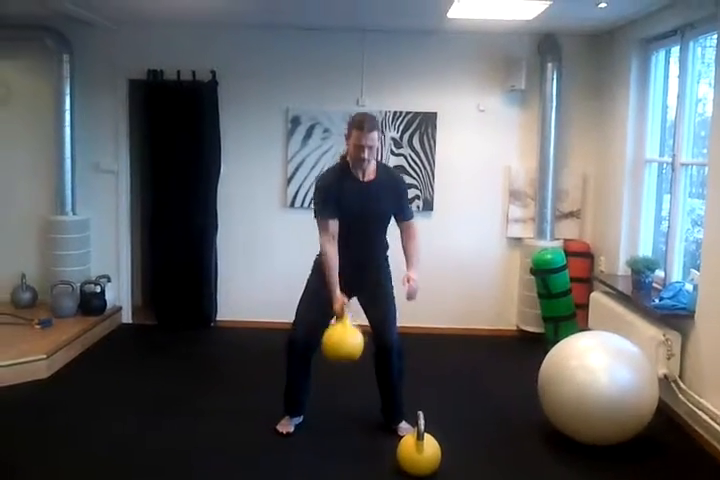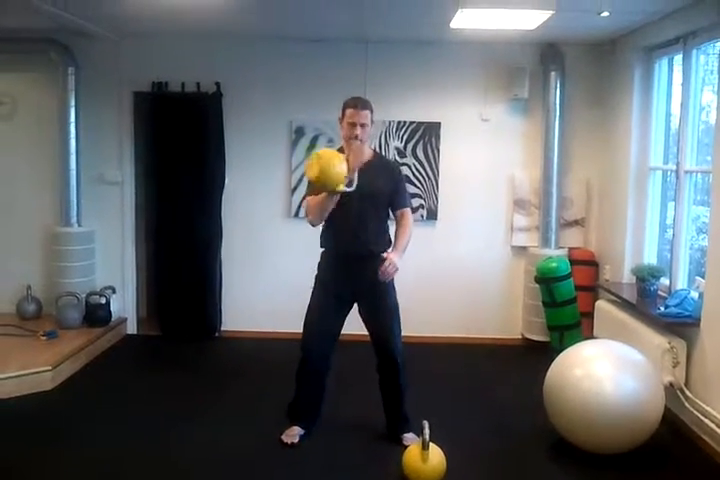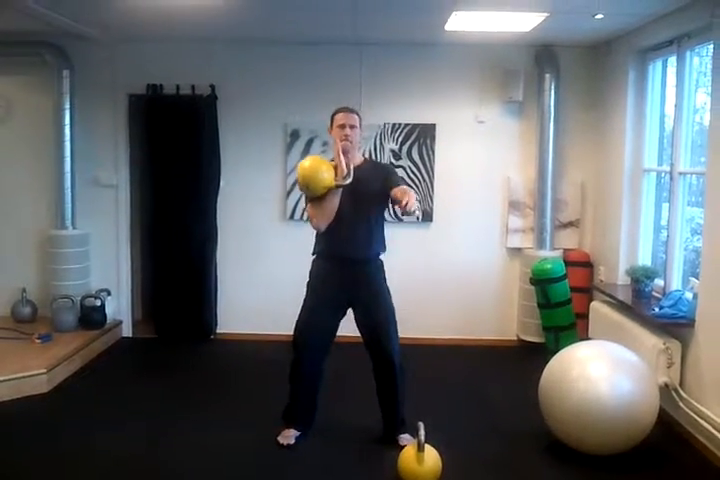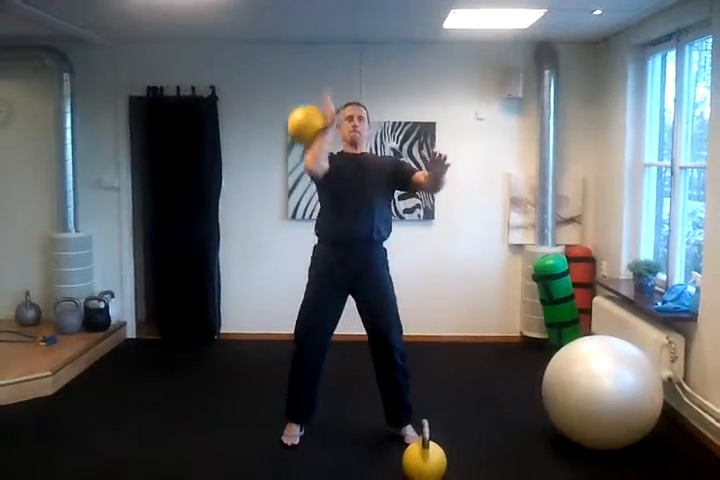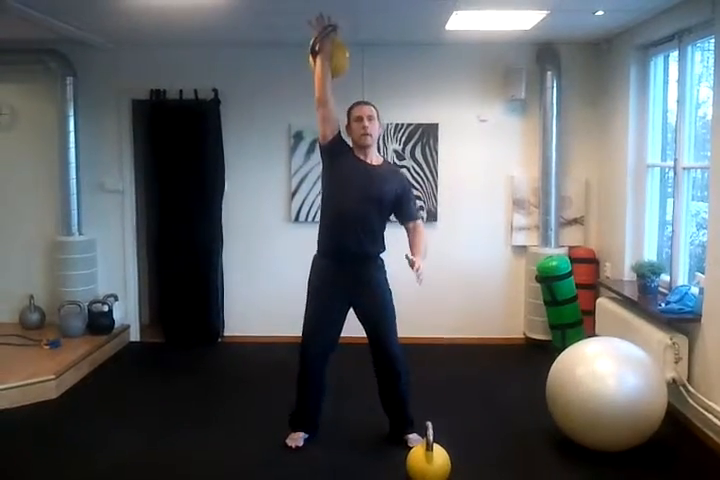
dt=0.5s
person 1, frame 1
left shoulder: (393, 180)
right shoulder: (329, 182)
left elbow: (408, 227)
right elbow: (329, 238)
left wrist: (412, 270)
right wrist: (336, 292)
left hip: (374, 269)
right hip: (331, 269)
left knee: (388, 342)
right knee: (300, 339)
left ankle: (394, 416)
right ankle: (294, 411)
person 1, frame 2
left shoulder: (389, 169)
left elbow: (405, 217)
right elbow: (313, 216)
left wrist: (397, 253)
right wrist: (344, 180)
left hip: (375, 269)
right hip: (334, 267)
left knee: (391, 350)
right knee: (314, 347)
left ankle: (399, 425)
right ankle: (301, 420)
person 1, frame 3
left shoulder: (381, 172)
left elbow: (404, 194)
right elbow: (319, 221)
left wrist: (409, 201)
right wrist: (339, 180)
left hip: (368, 271)
right hip: (328, 269)
left knee: (388, 352)
right knee: (306, 348)
left ankle: (396, 427)
right ankle: (296, 421)
person 1, frame 4
left shoulder: (387, 166)
right shoulder: (330, 159)
left elbow: (429, 185)
right elbow: (312, 166)
left wrist: (437, 170)
right wrist: (326, 126)
left hip: (371, 259)
right hip: (330, 258)
left knee: (389, 341)
right knee: (308, 339)
left ankle: (401, 419)
right ankle: (297, 418)
person 1, frame 5
left shoulder: (395, 178)
right shoulder: (335, 157)
left elbow: (413, 223)
right elbow: (322, 103)
left wrist: (417, 256)
right wrist: (323, 53)
left hip: (369, 271)
right hip: (329, 268)
left knee: (388, 351)
right knee: (314, 350)
left ankle: (403, 426)
right ankle: (303, 424)
